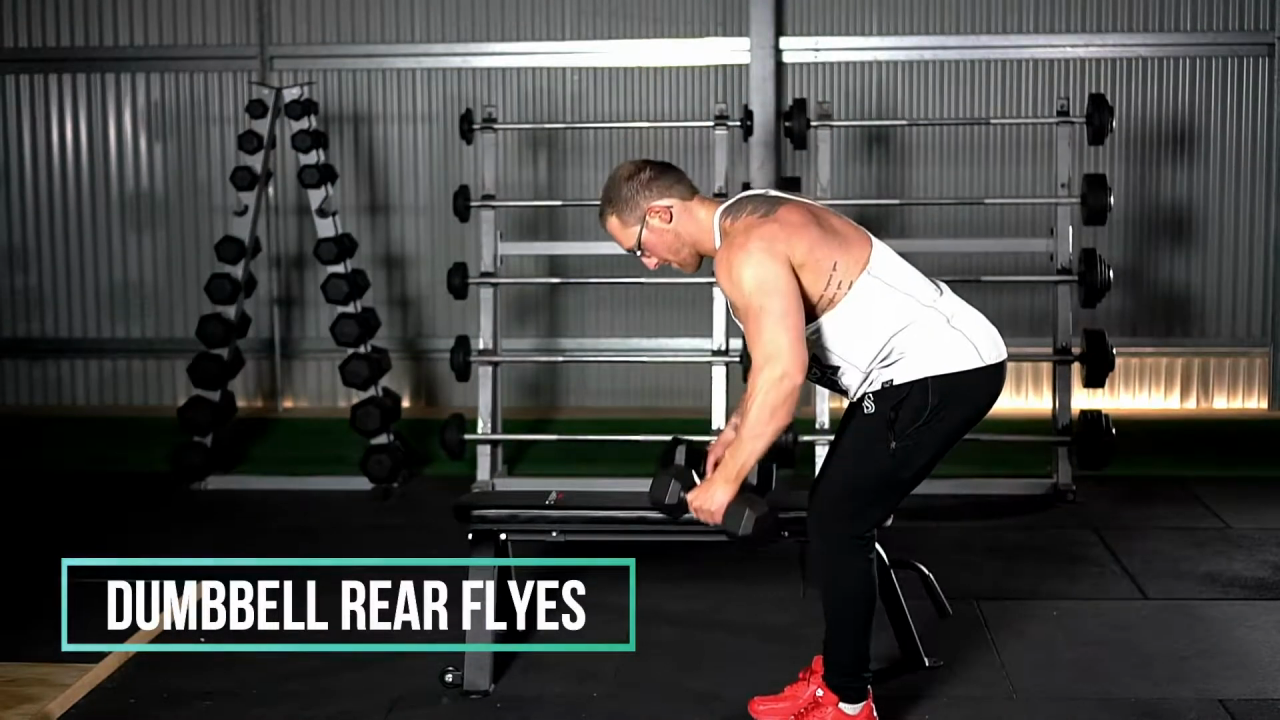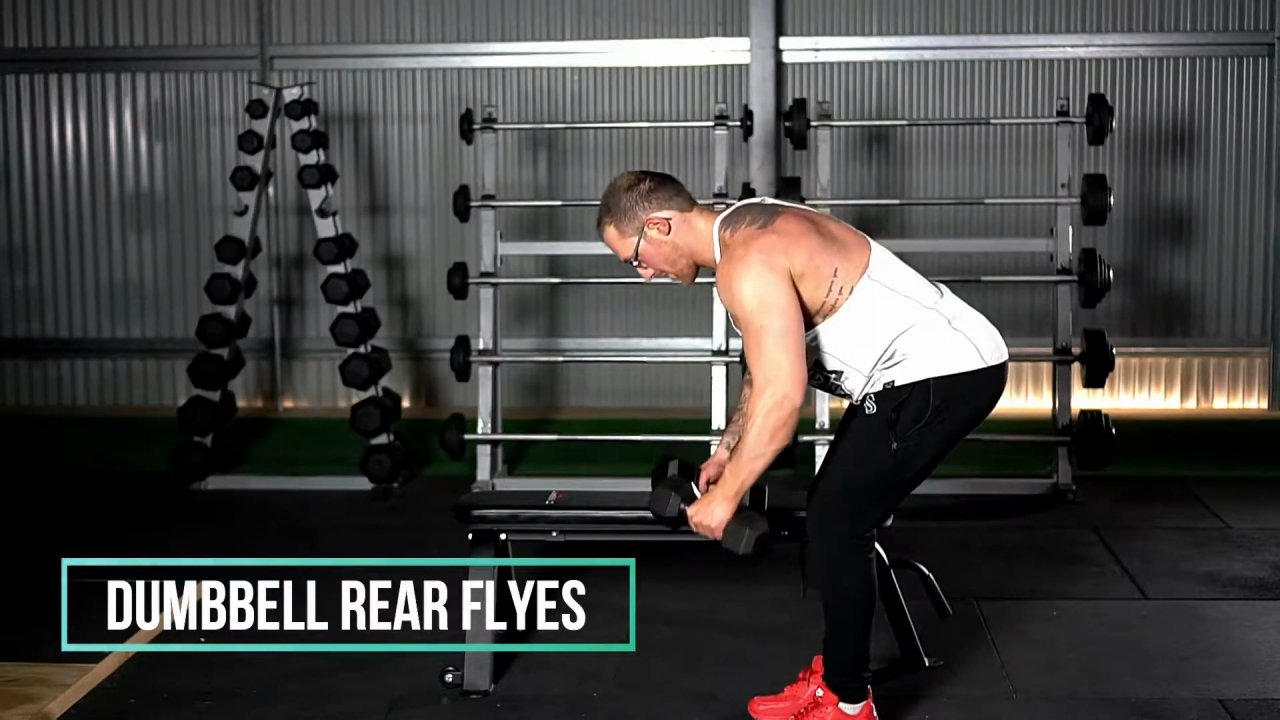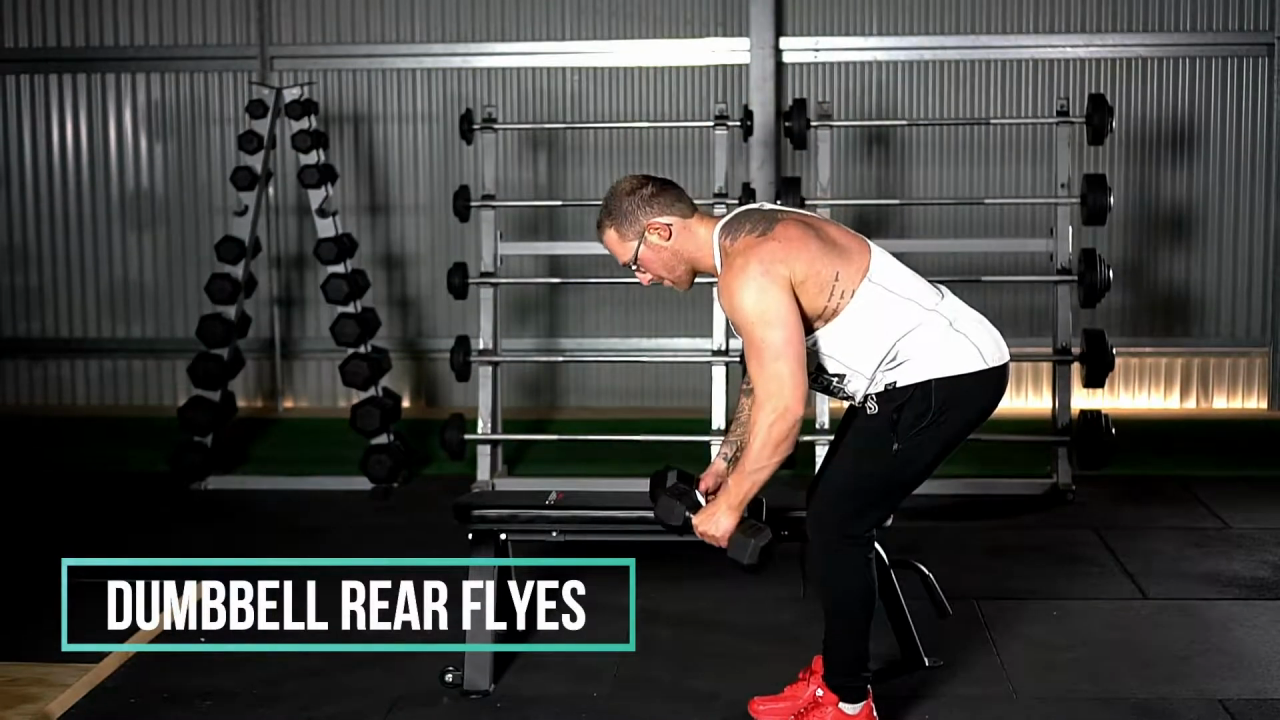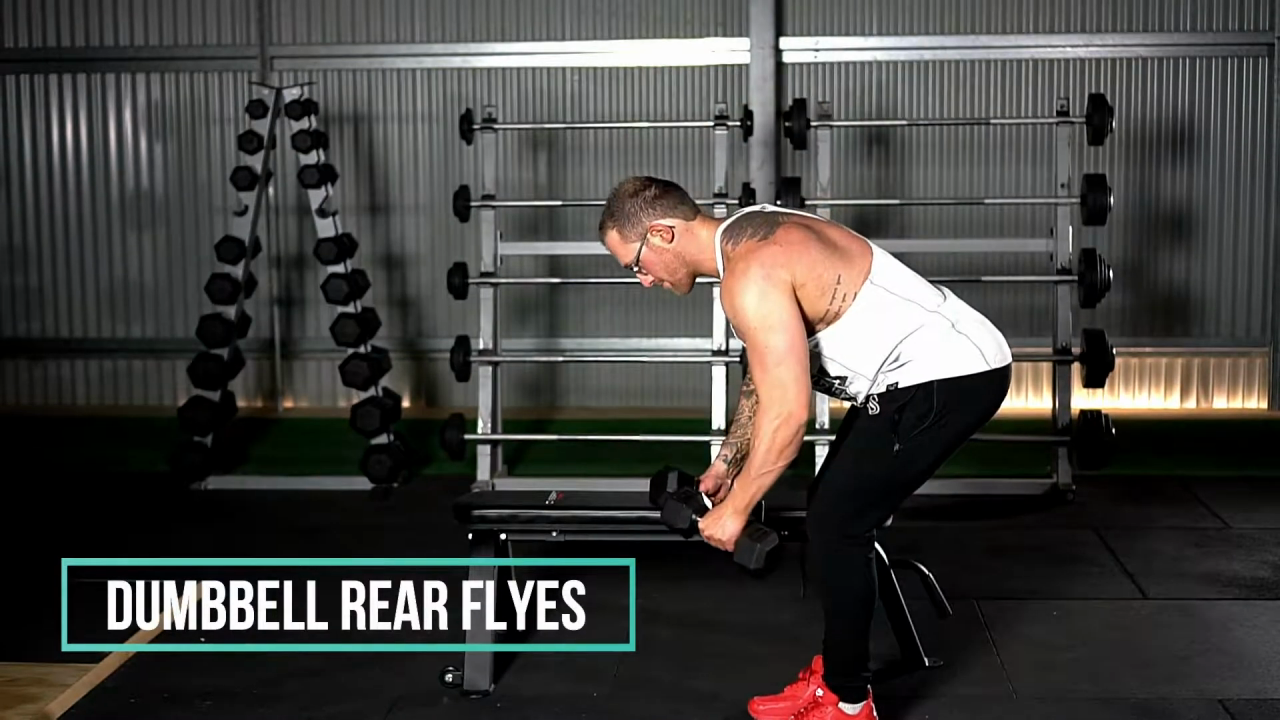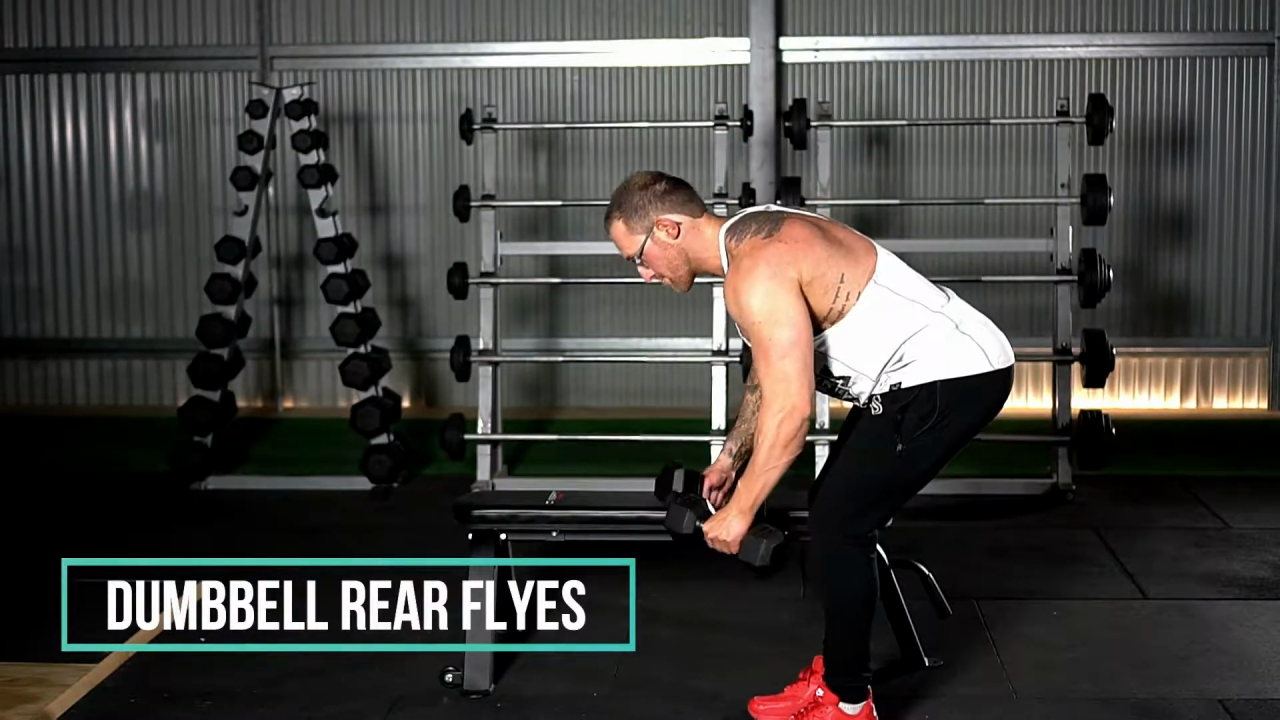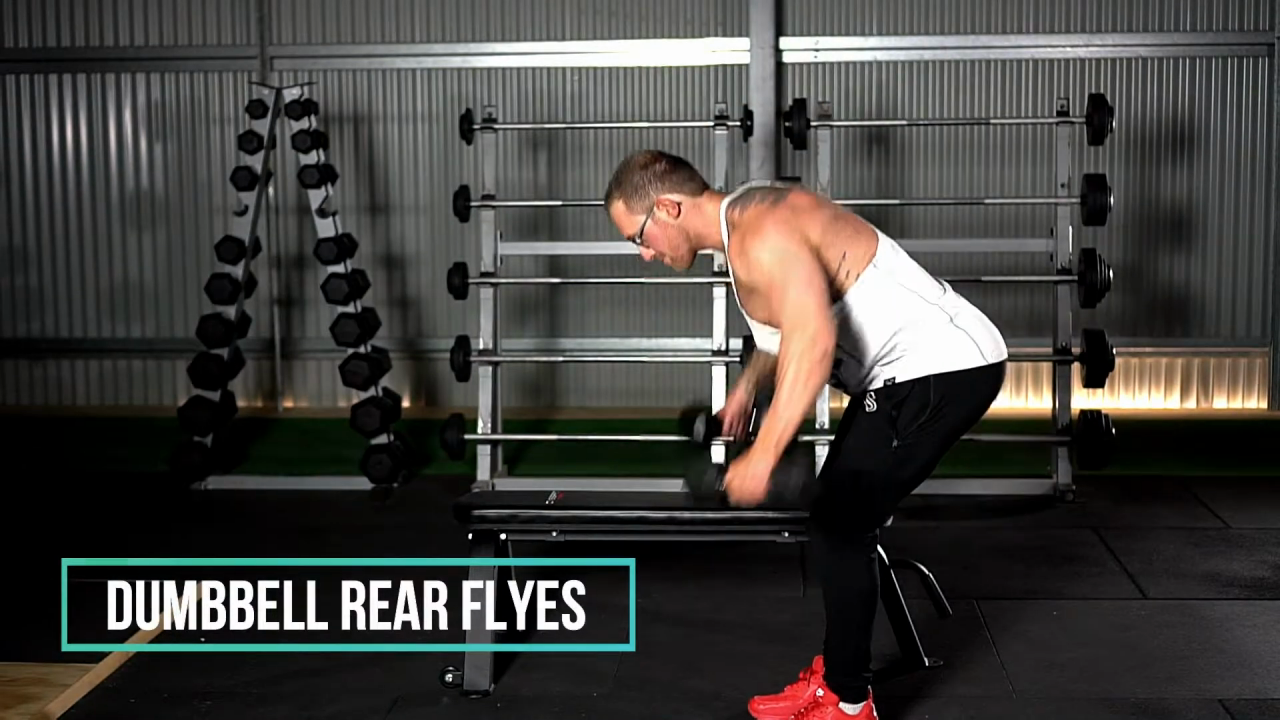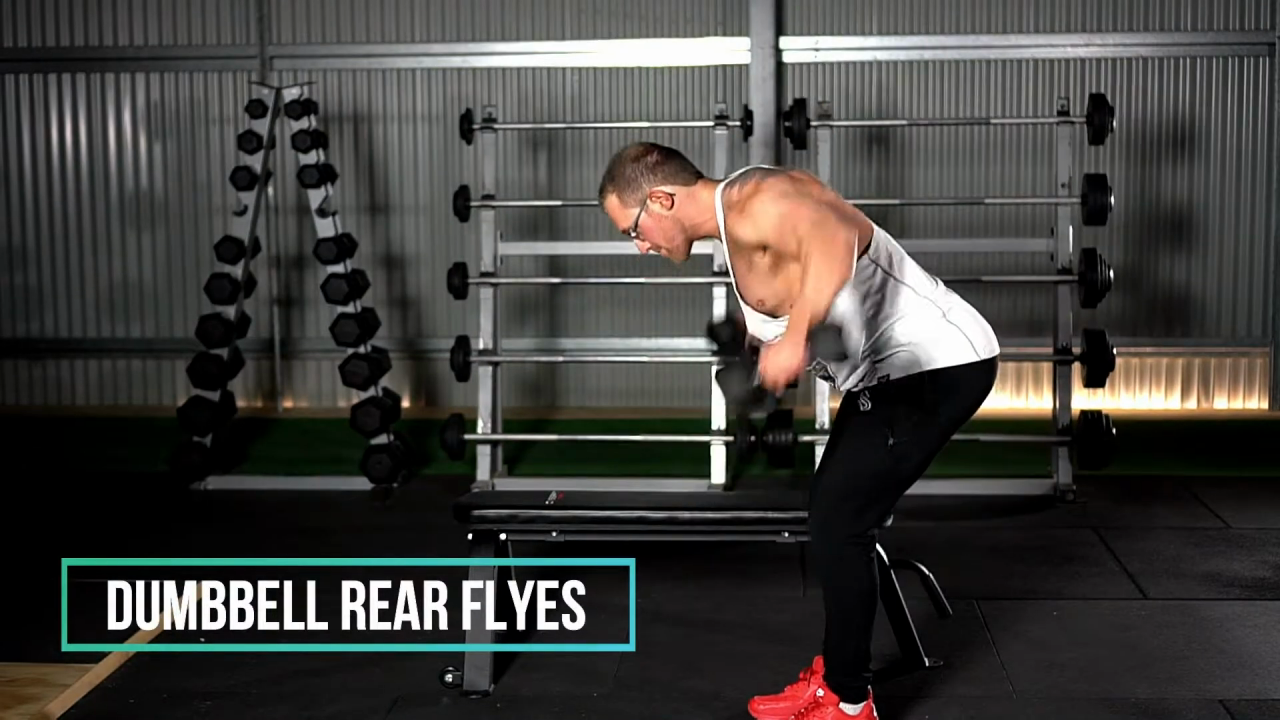
dt=0.2s
person 1, frame 1
left shoulder: (747, 248)
right shoulder: (750, 223)
left elbow: (784, 376)
right elbow: (776, 352)
left wrist: (726, 480)
right wrist: (734, 431)
left hip: (942, 371)
right hip: (931, 362)
left knee: (837, 524)
right knee: (836, 517)
person 1, frame 2
left shoulder: (748, 261)
right shoulder: (747, 231)
left elbow: (784, 395)
right elbow: (769, 366)
left wrist: (727, 496)
right wrist: (729, 448)
left hip: (943, 373)
right hip: (933, 364)
left knee: (836, 524)
right knee: (835, 516)
right ankle: (836, 675)
person 1, frame 3
left shoulder: (749, 271)
right shoulder: (749, 236)
left elbow: (785, 406)
right elbow: (766, 373)
left wrist: (731, 504)
right wrist: (727, 459)
left hip: (946, 374)
right hip: (936, 364)
left knee: (835, 524)
right knee: (834, 516)
right ankle: (837, 676)
person 1, frame 4
left shoulder: (751, 275)
right shoulder: (748, 241)
left elbow: (788, 411)
right elbow: (767, 375)
left wrist: (736, 509)
right wrist: (727, 461)
left hip: (948, 376)
right hip: (935, 366)
left knee: (836, 524)
right knee: (833, 516)
right ankle: (837, 676)
person 1, frame 5
left shoulder: (754, 270)
right shoulder: (752, 242)
left elbow: (790, 405)
right elbow: (771, 371)
left wrist: (739, 510)
right wrist: (732, 453)
left hip: (950, 376)
right hip: (935, 368)
left knee: (839, 525)
right knee: (836, 516)
right ankle: (836, 676)
person 1, frame 6
left shoulder: (756, 232)
right shoulder: (747, 223)
left elbow: (815, 340)
right elbow: (805, 308)
left wrist: (763, 456)
right wrist: (744, 389)
left hip: (942, 368)
right hip: (918, 364)
left knee: (841, 523)
right knee: (836, 515)
person 1, frame 7
left shoulder: (750, 204)
right shoulder: (738, 211)
left elbow: (833, 234)
left wrist: (794, 331)
right wrist: (760, 321)
left hip: (935, 361)
right hip: (902, 362)
left knee: (839, 522)
right knee: (834, 514)
